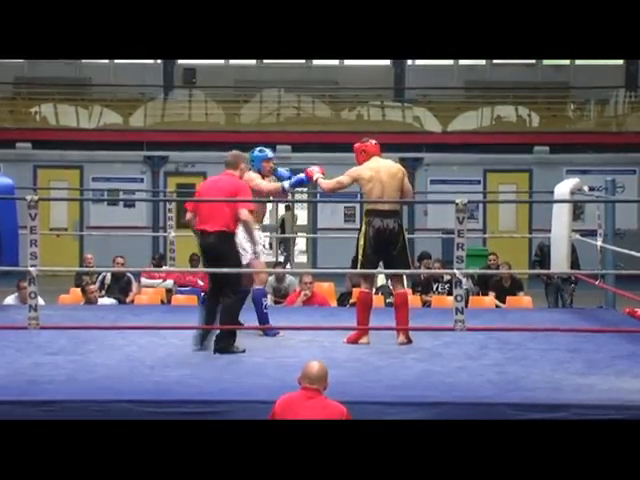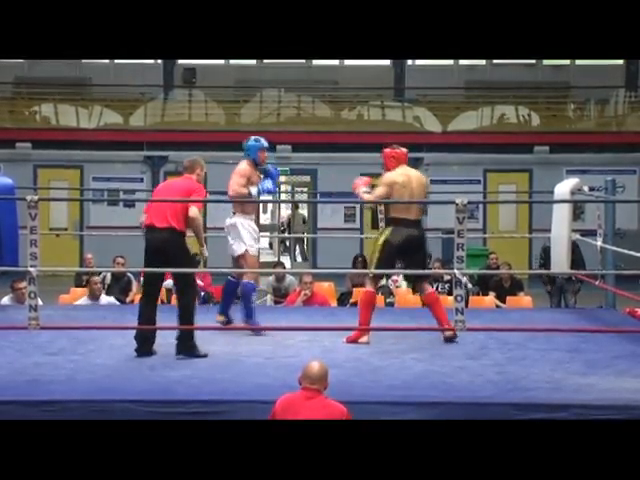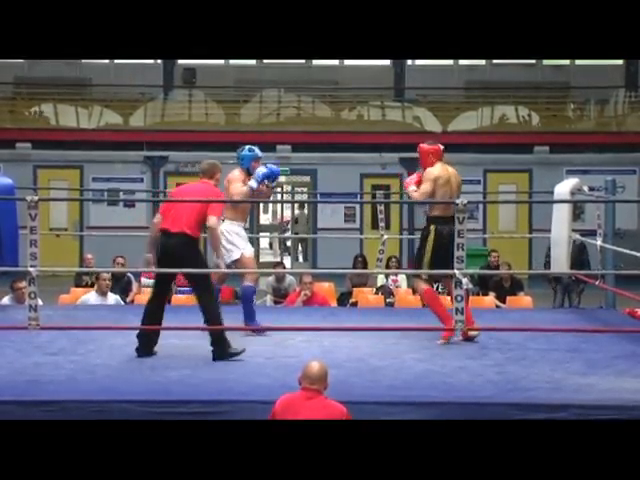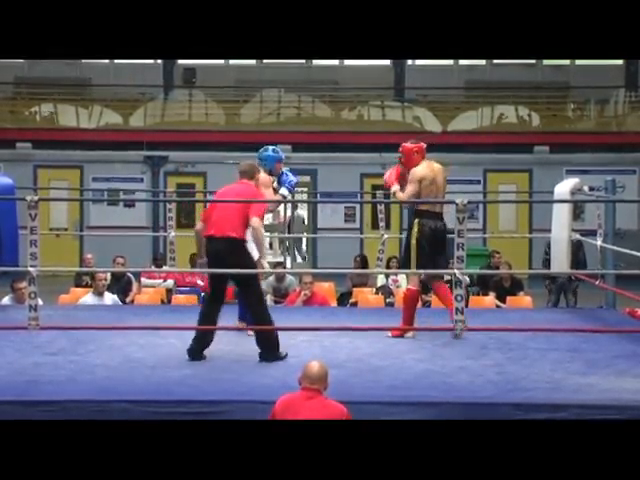
dt=0.5s
person 1, frame 1
left shoulder: (204, 184)
right shoulder: (240, 186)
left elbow: (189, 217)
right elbow: (244, 216)
right wrist: (254, 243)
left hip: (205, 240)
right hip: (223, 240)
left knee: (216, 288)
right knee: (234, 292)
left ankle: (203, 335)
right ankle: (224, 342)
person 1, frame 2
left shoulder: (163, 185)
right shoulder: (196, 187)
left elbow: (144, 218)
right elbow: (192, 214)
right wrist: (202, 245)
left hip: (152, 237)
right hip: (172, 238)
left knee: (149, 292)
right knee: (187, 292)
left ankle: (144, 344)
right ankle: (186, 345)
person 1, frame 3
left shoulder: (179, 189)
right shoulder: (214, 193)
left elbow: (157, 222)
right elbow: (212, 225)
left wrist: (151, 252)
right wrist: (218, 254)
left hip: (168, 242)
right hip: (187, 244)
left knee: (159, 295)
right knee: (207, 296)
left ankle: (145, 345)
right ankle: (221, 347)
person 1, frame 4
left shoulder: (221, 192)
right shoulder: (255, 194)
left elbow: (199, 227)
right elbow: (255, 224)
left wrist: (201, 256)
right wrist: (262, 256)
left hip: (213, 246)
right hip: (233, 247)
left knee: (214, 298)
right knee: (255, 299)
left ankle: (197, 347)
right ankle: (270, 350)
person 2, frame 1
left shoulder: (360, 171)
right shoulder: (399, 169)
left elbow: (329, 187)
right elbow: (409, 197)
left wrist: (315, 175)
left hip: (373, 224)
right hip: (395, 223)
left knee: (366, 280)
right knee: (398, 280)
left ankle: (362, 333)
right ankle: (403, 333)
person 2, frame 2
left shoulder: (390, 177)
right shoulder: (422, 178)
left elbow: (372, 201)
left wrist: (361, 190)
left hip: (395, 231)
right hip: (416, 232)
left knee: (372, 280)
right knee: (422, 283)
left ankle: (362, 332)
right ankle: (447, 328)
person 2, frame 3
left shoulder: (432, 173)
right shoulder: (454, 173)
left elbow: (419, 198)
left wrist: (411, 187)
left hip: (436, 228)
right hip: (451, 227)
left knee: (420, 280)
right knee: (450, 278)
left ankle: (448, 323)
right ankle: (469, 327)
person 2, frame 4
left shoulder: (418, 172)
right shoulder: (439, 169)
left elbow: (406, 199)
left wrist: (393, 186)
right wrist: (403, 176)
left hip: (422, 223)
right hip: (439, 224)
left knee: (414, 276)
right knee: (436, 278)
left ankle: (406, 327)
right ankle: (455, 313)
person 3, frame 1
left shoulder: (265, 178)
right shoulder: (251, 177)
left elbow: (281, 194)
right elbow: (268, 189)
left wrist: (284, 180)
right wrist: (292, 182)
left hip: (254, 232)
right hip: (246, 232)
left knee: (251, 277)
right knee: (261, 277)
right ankle: (264, 324)
person 3, frame 2
left shoulder: (253, 170)
right shoulder: (244, 168)
right elbow: (233, 192)
left wrist: (270, 179)
right wrist: (258, 189)
left hip: (245, 222)
right hip: (241, 222)
left knee: (238, 270)
right knee: (251, 271)
left ankle: (223, 314)
right ankle: (249, 320)
person 3, frame 3
left shoulder: (248, 177)
right shoulder: (237, 176)
left elbow: (264, 196)
right elbow: (237, 197)
left wrist: (270, 181)
right wrist: (255, 180)
left hip: (232, 229)
right hip: (232, 230)
left knee: (219, 277)
right knee: (250, 274)
right ankle: (251, 323)
person 3, frame 4
left shoulder: (258, 175)
right shoulder: (262, 177)
left elbow: (266, 200)
right elbow: (270, 205)
left wrist: (278, 186)
right wrist: (286, 189)
left ankle: (244, 318)
right ankle: (254, 323)
